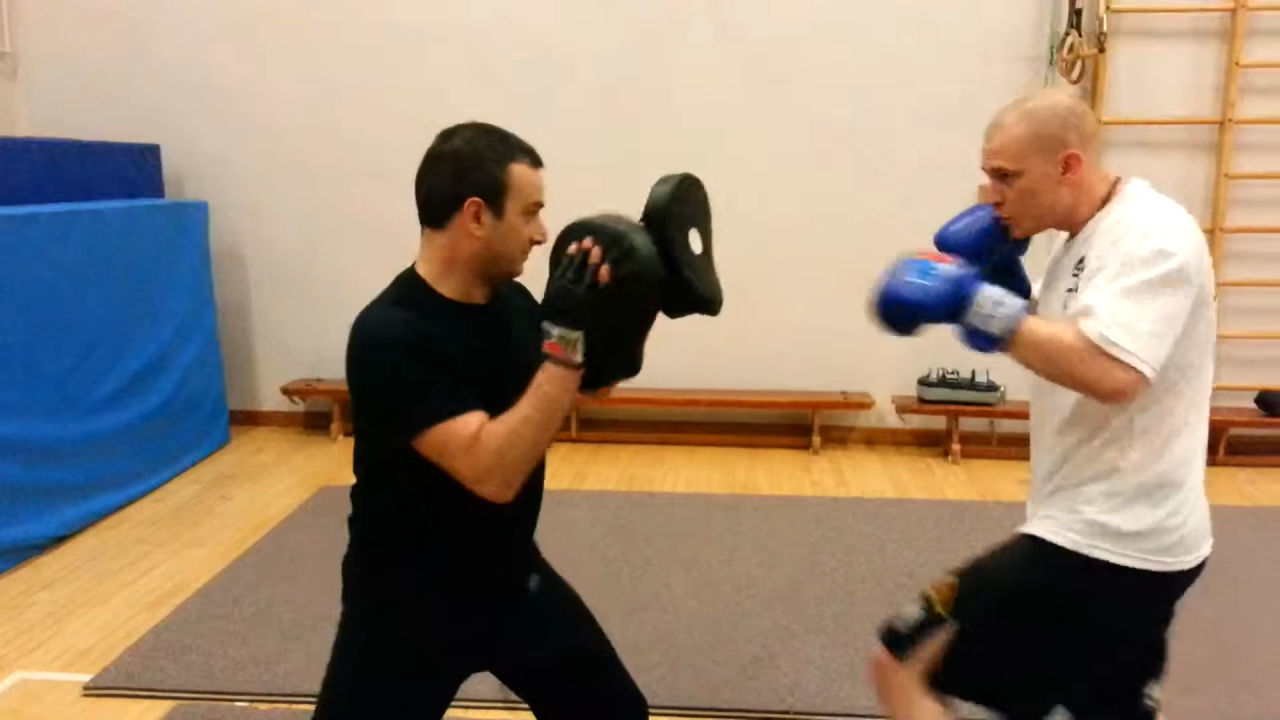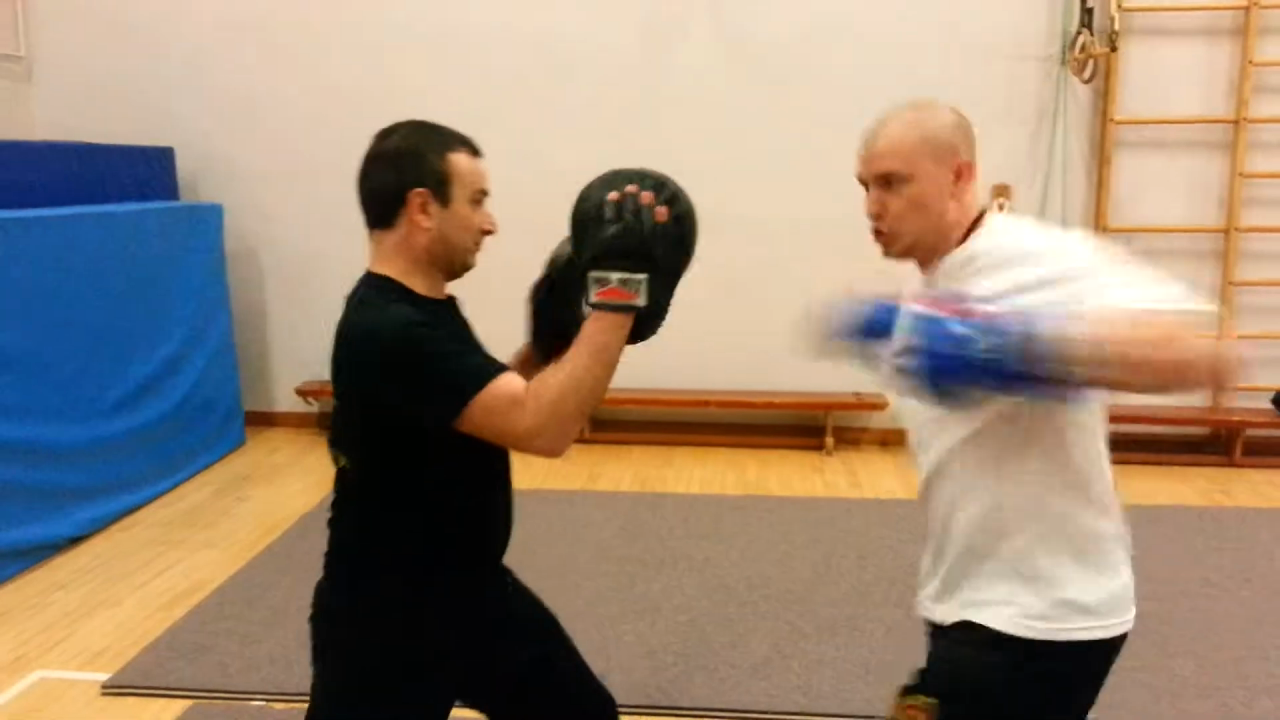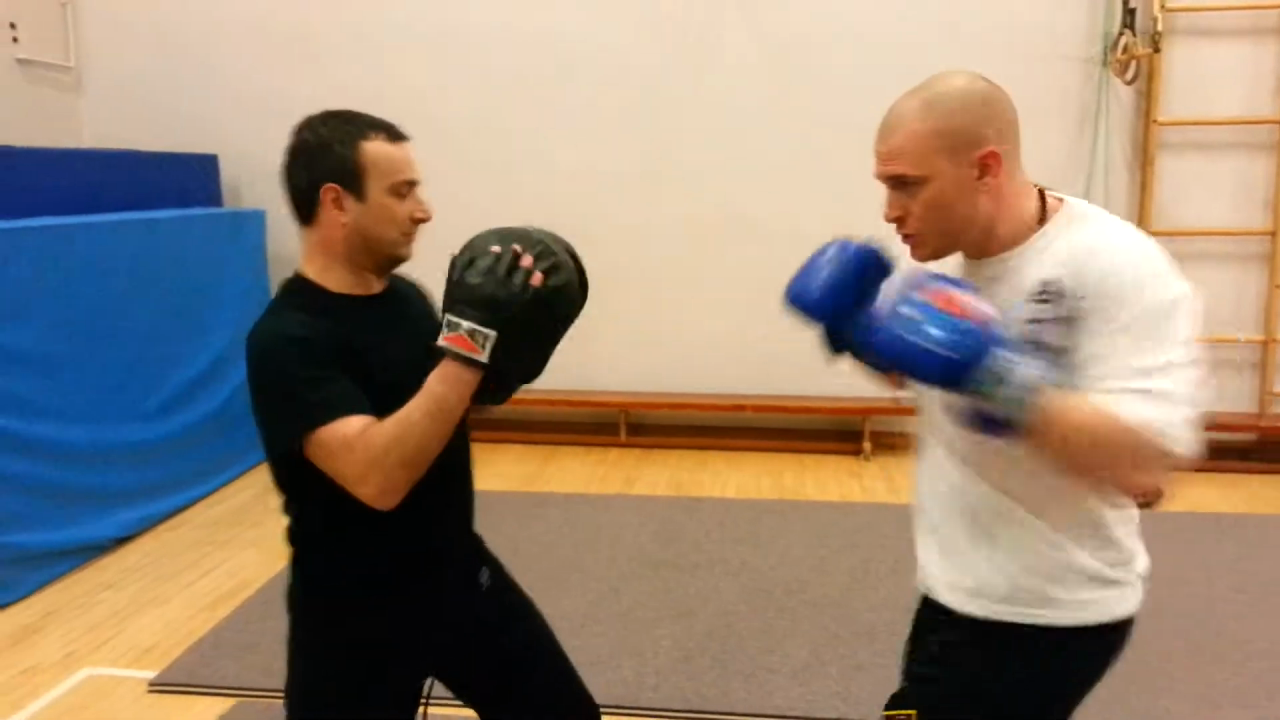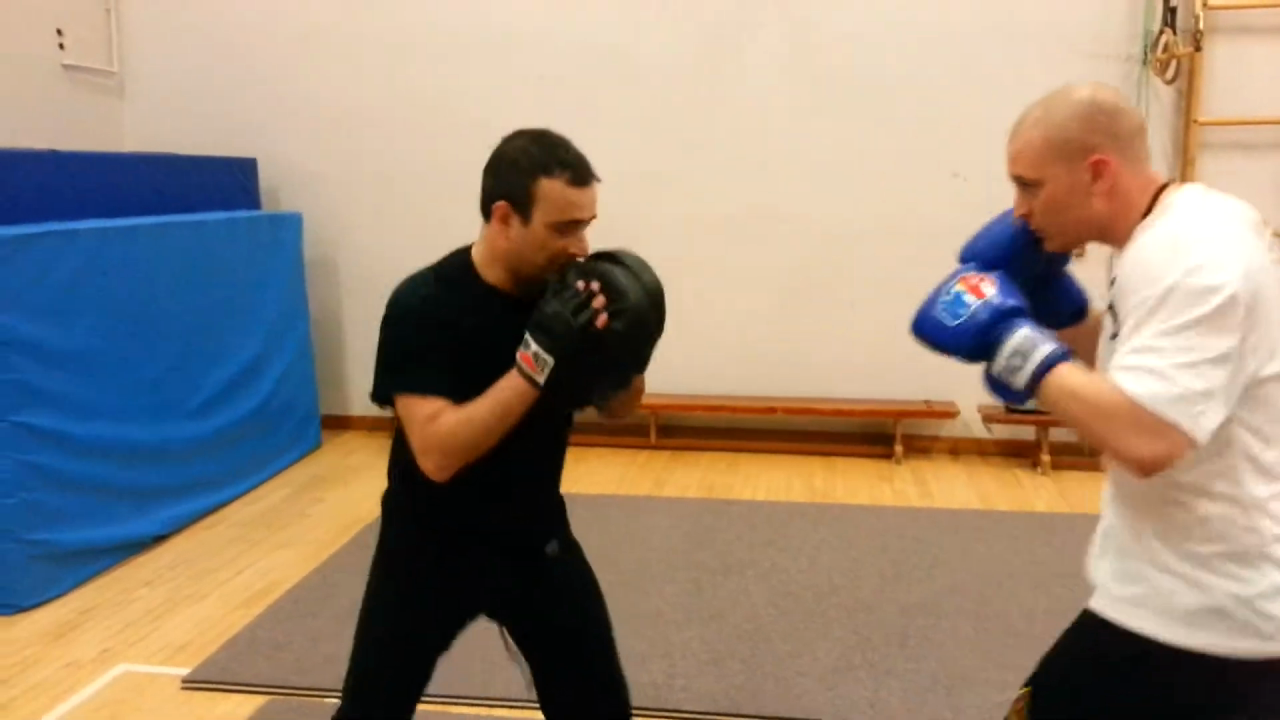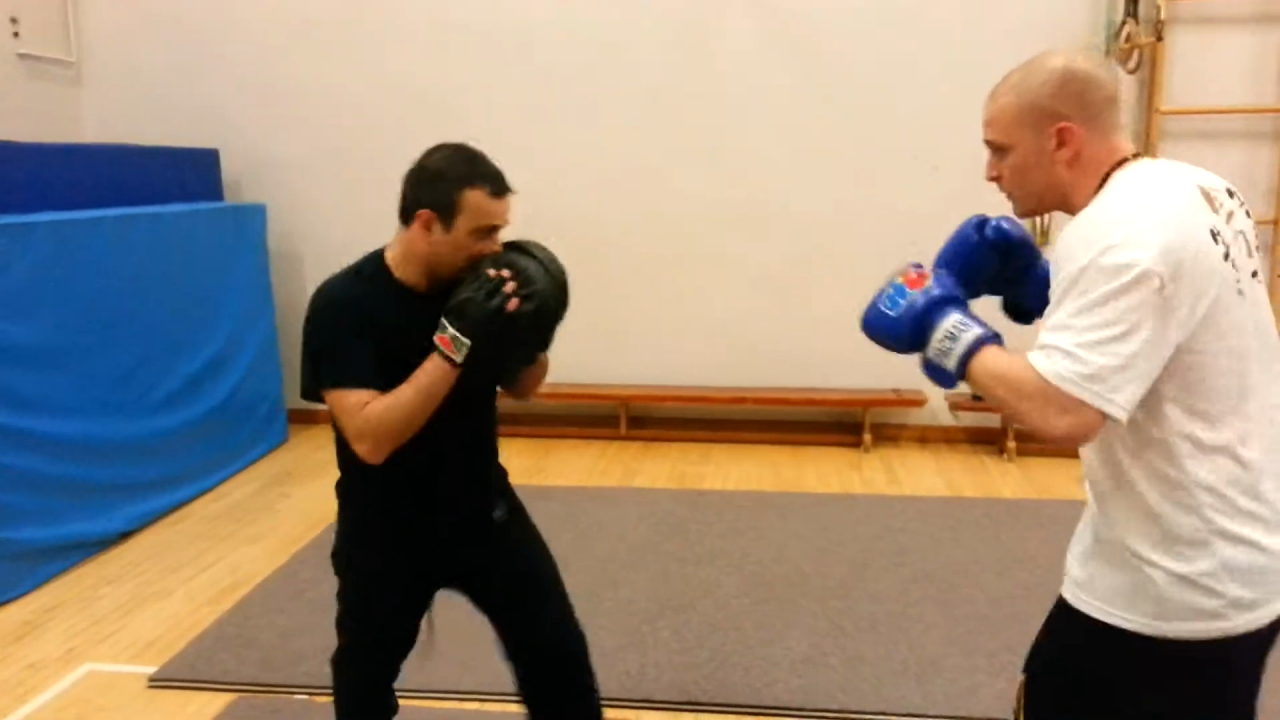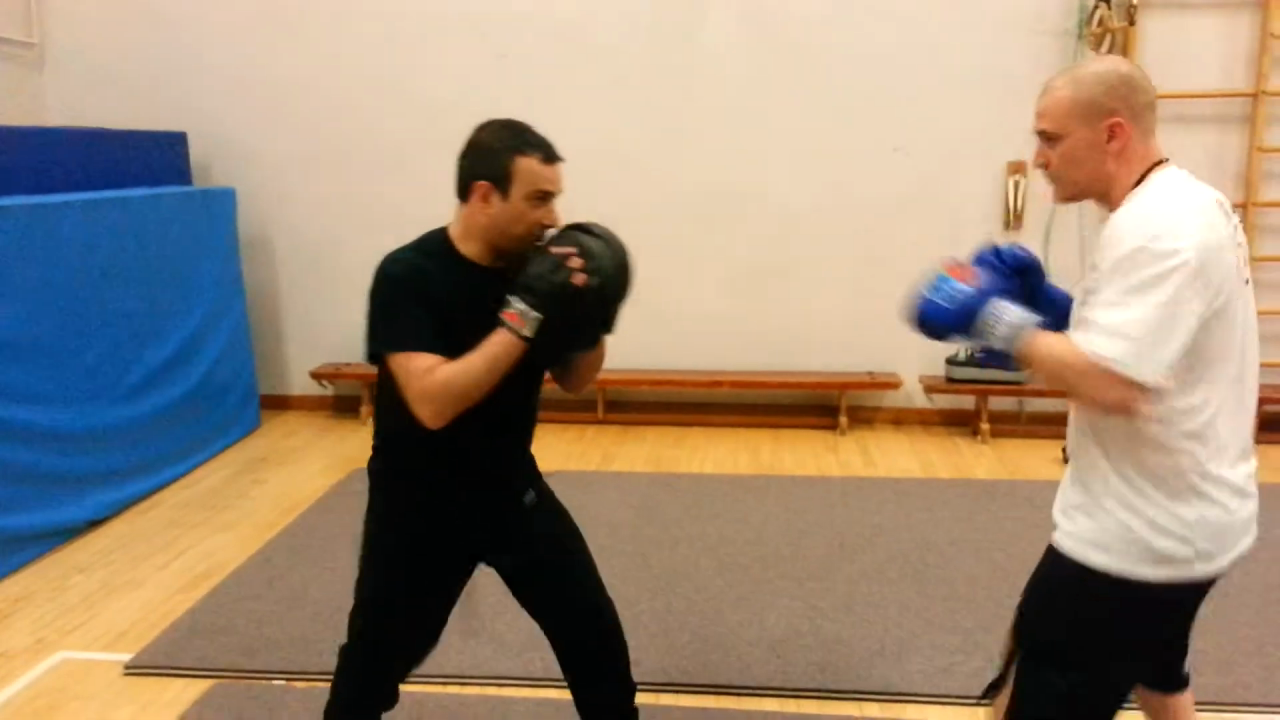
dt=0.4s
person 1, frame 1
left shoulder: (1152, 237)
right shoulder: (1091, 239)
left elbow: (1109, 372)
right elbow: (1059, 353)
left wrist: (979, 301)
right wrist: (993, 293)
left hip: (1106, 543)
left knee: (904, 660)
person 1, frame 2
left shoulder: (1038, 260)
right shoulder: (942, 279)
left elbow: (1193, 354)
left wrist: (1027, 342)
right wrist: (899, 341)
left hip: (1037, 611)
right hip: (990, 590)
person 1, frame 3
left shoulder: (1117, 270)
right shoulder: (939, 251)
left elbow: (1144, 465)
left wrist: (1004, 369)
right wrist: (861, 318)
left hip: (1050, 602)
right hip: (973, 579)
person 1, frame 4
left shoulder: (1191, 258)
right shoulder: (1190, 229)
left elbow: (1143, 437)
right elbow: (1122, 378)
left wrist: (1014, 339)
right wrist: (1053, 296)
left hip: (1187, 617)
person 1, frame 5
left shoulder: (1116, 236)
right shoulder: (1198, 191)
left elbow: (1059, 412)
left wrist: (946, 327)
right wrist: (1029, 284)
left hip: (1168, 585)
person 1, frame 6
left shoulder: (1156, 233)
right shoulder: (1188, 207)
left elbow: (1111, 385)
left wrist: (997, 317)
right wrist: (1043, 303)
left hip: (1136, 536)
right hip: (1196, 520)
right knee: (1146, 664)
person 2, frame 1
left shoulder: (504, 301)
right shoulder: (392, 336)
left elbow: (587, 376)
right elbow: (493, 473)
right wrist: (568, 339)
left hip: (510, 577)
right hip: (409, 599)
person 2, frame 2
left shoulder: (423, 310)
right shoulder: (387, 331)
left elbow: (509, 399)
right elbow: (543, 427)
left hip: (473, 592)
right hip: (384, 620)
person 2, frame 3
left shoulder: (403, 298)
right shoulder: (290, 339)
left elbow: (473, 396)
right elbow: (377, 478)
left wrist: (514, 332)
left hip: (463, 575)
right hip: (356, 612)
person 2, frame 4
left shoulder: (564, 290)
right shoulder: (423, 305)
left elbow: (618, 407)
right elbow: (438, 453)
right wrist: (537, 357)
left hip: (537, 538)
right hip: (429, 548)
person 2, frame 5
left shoulder: (474, 286)
right shoulder: (345, 304)
left elbow: (521, 390)
right elbow: (370, 437)
right wrist: (455, 340)
left hip: (485, 509)
right hip: (386, 528)
left knee: (558, 655)
right knee: (365, 674)
person 2, frame 6
left shoulder: (534, 269)
right shoulder: (409, 276)
left elbow: (575, 378)
right elbow: (432, 403)
right wrist: (522, 314)
left hip: (512, 490)
right hip: (418, 502)
left knee: (592, 628)
right knee: (377, 650)
